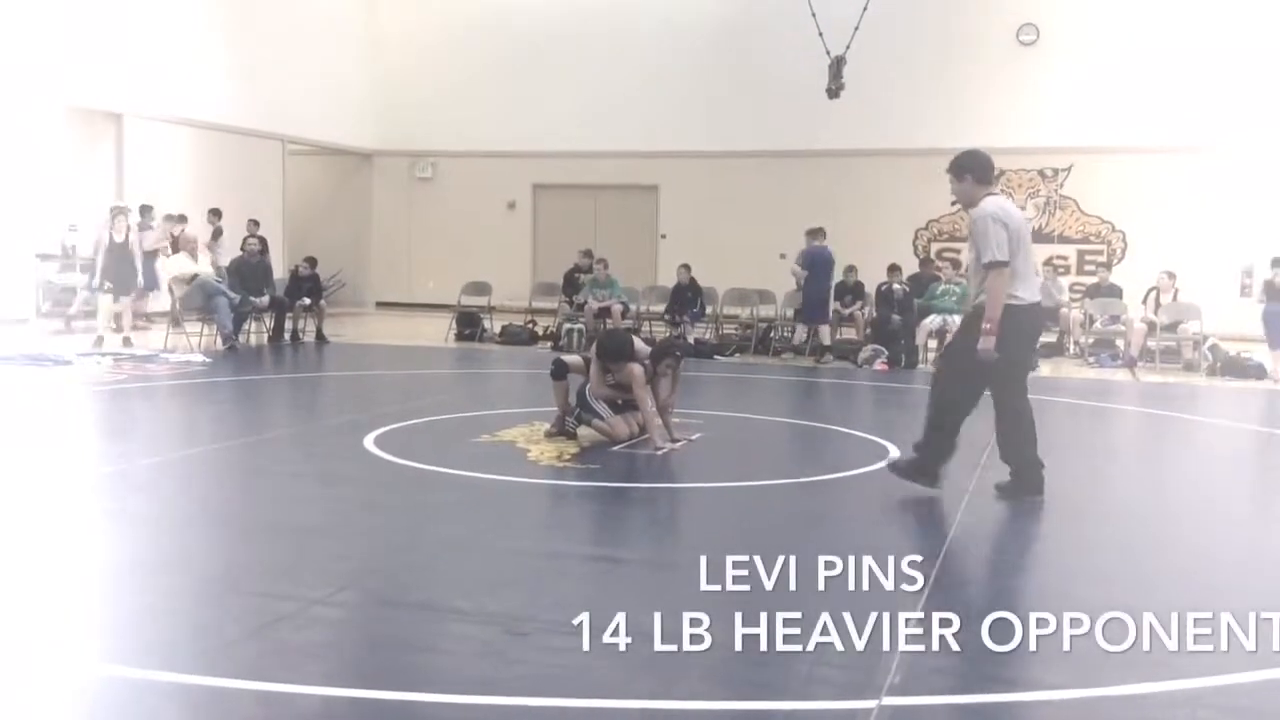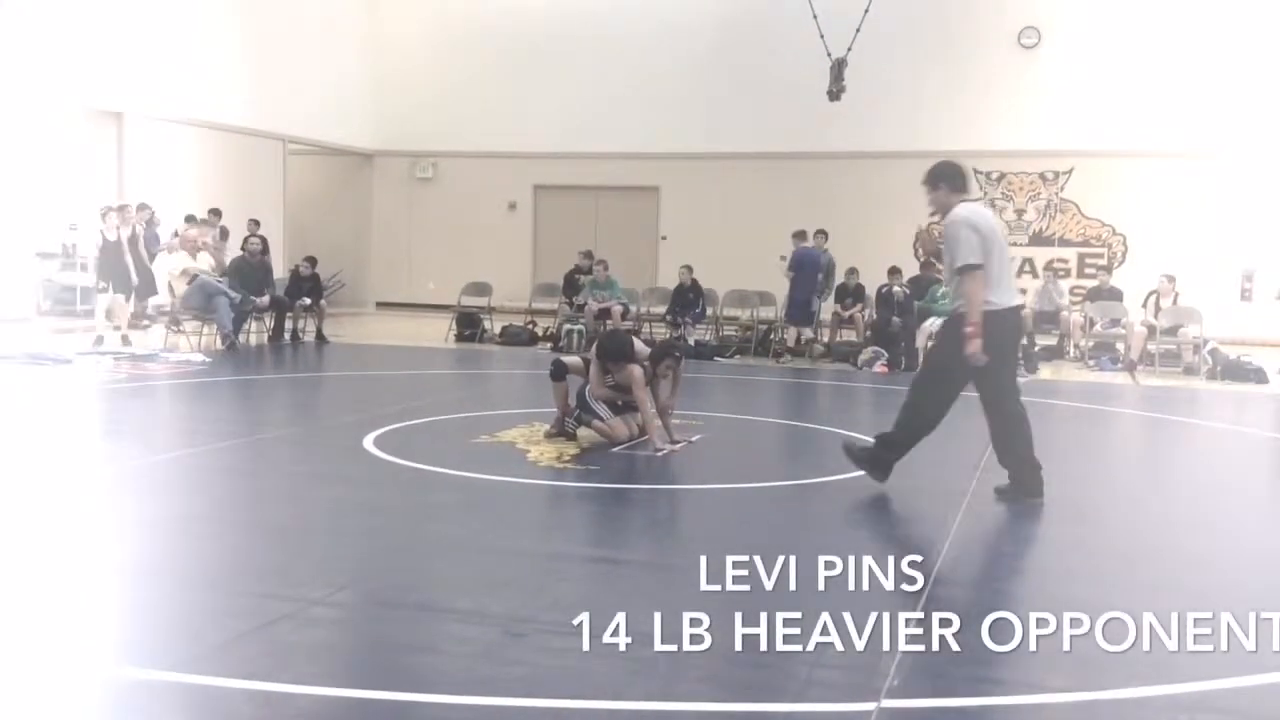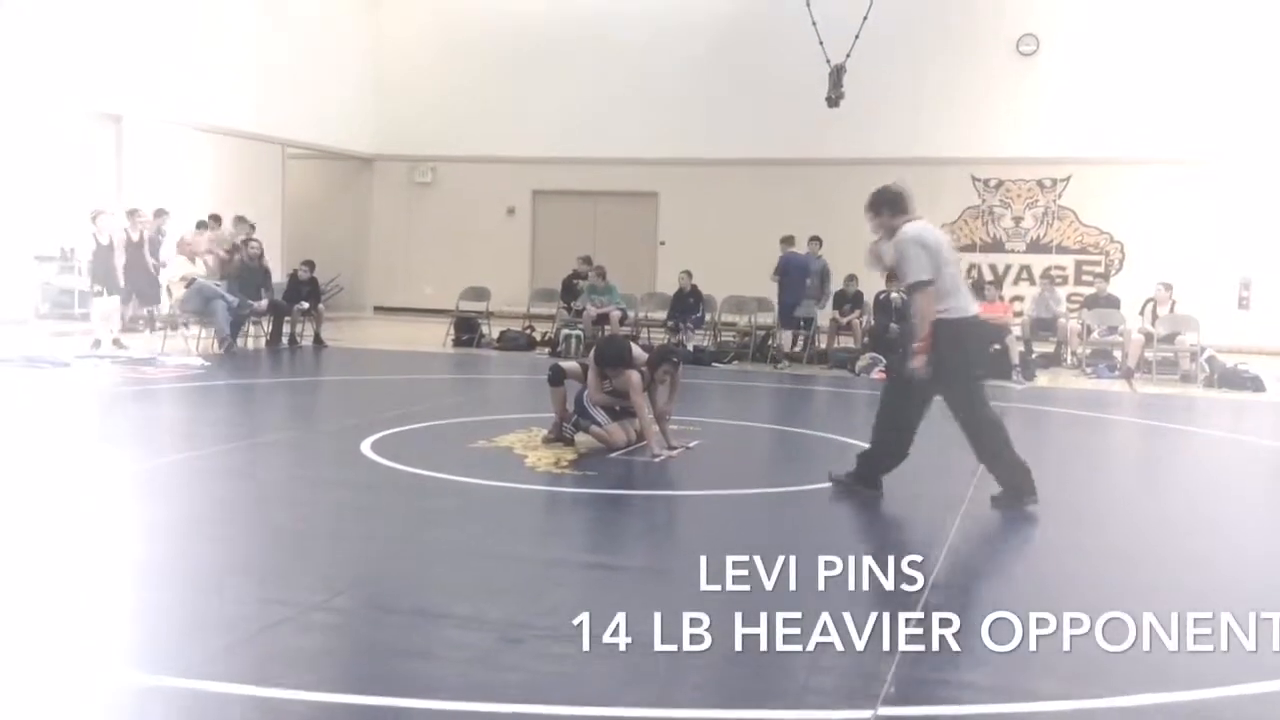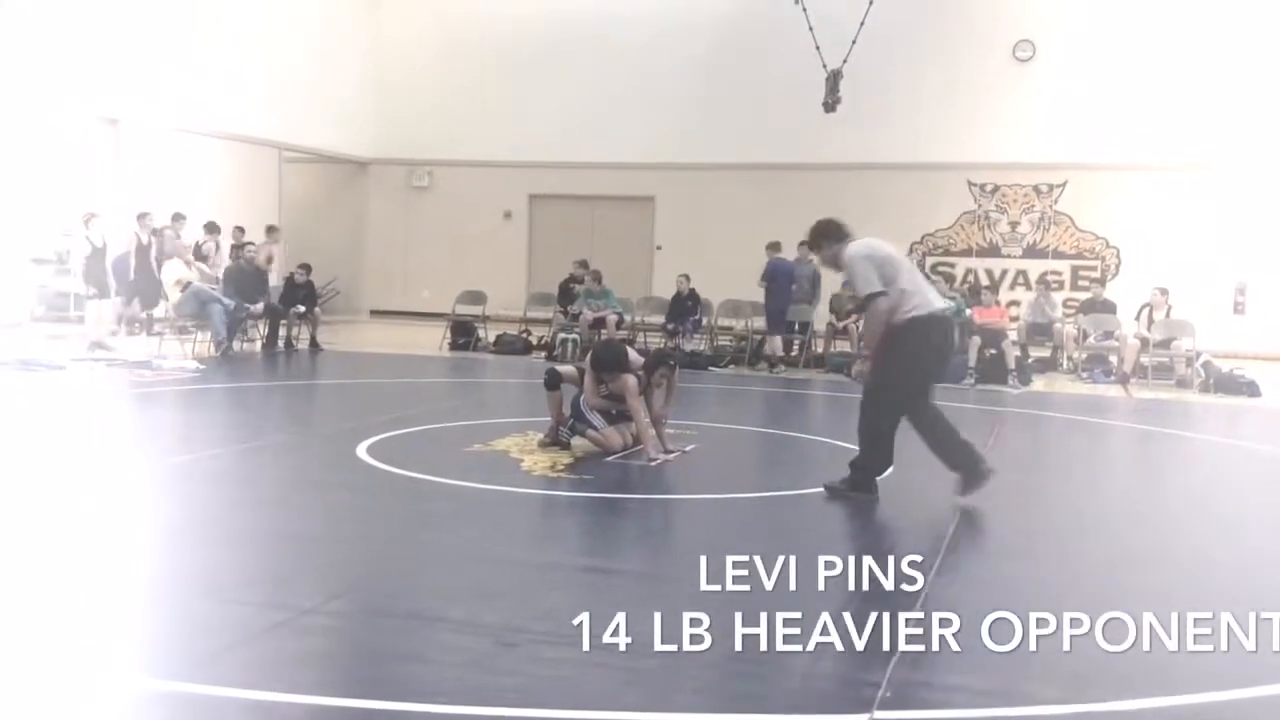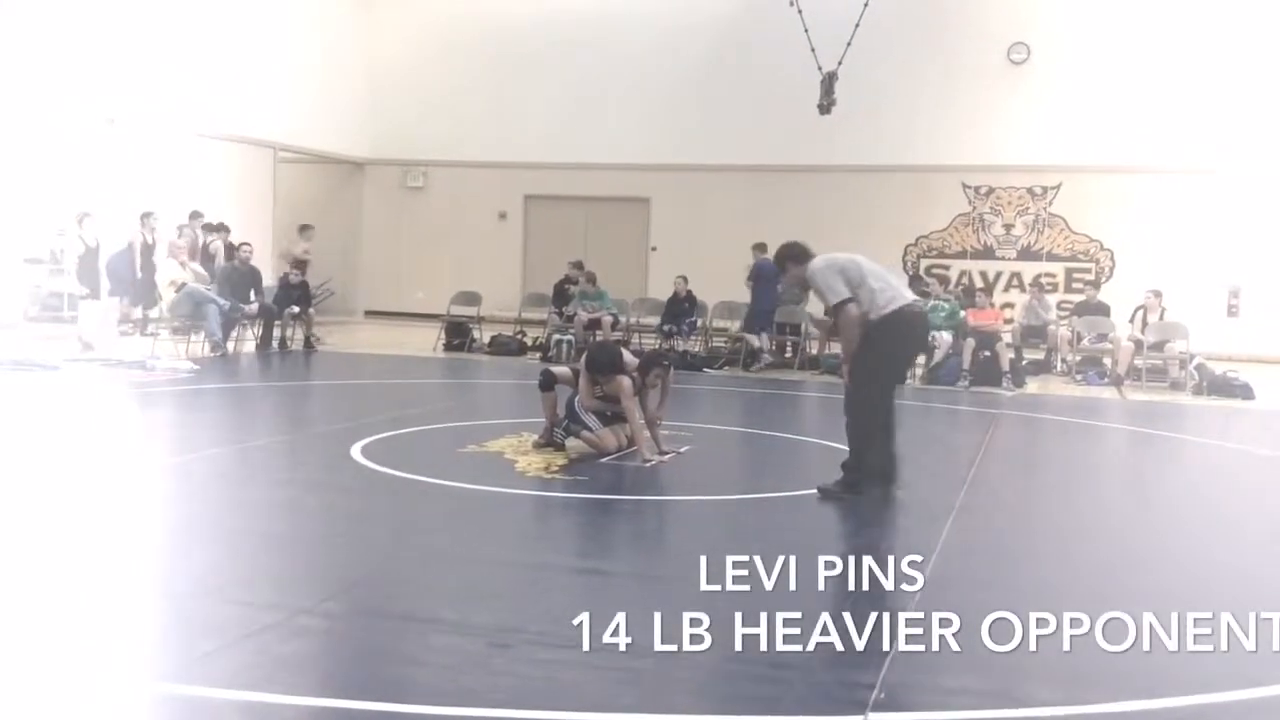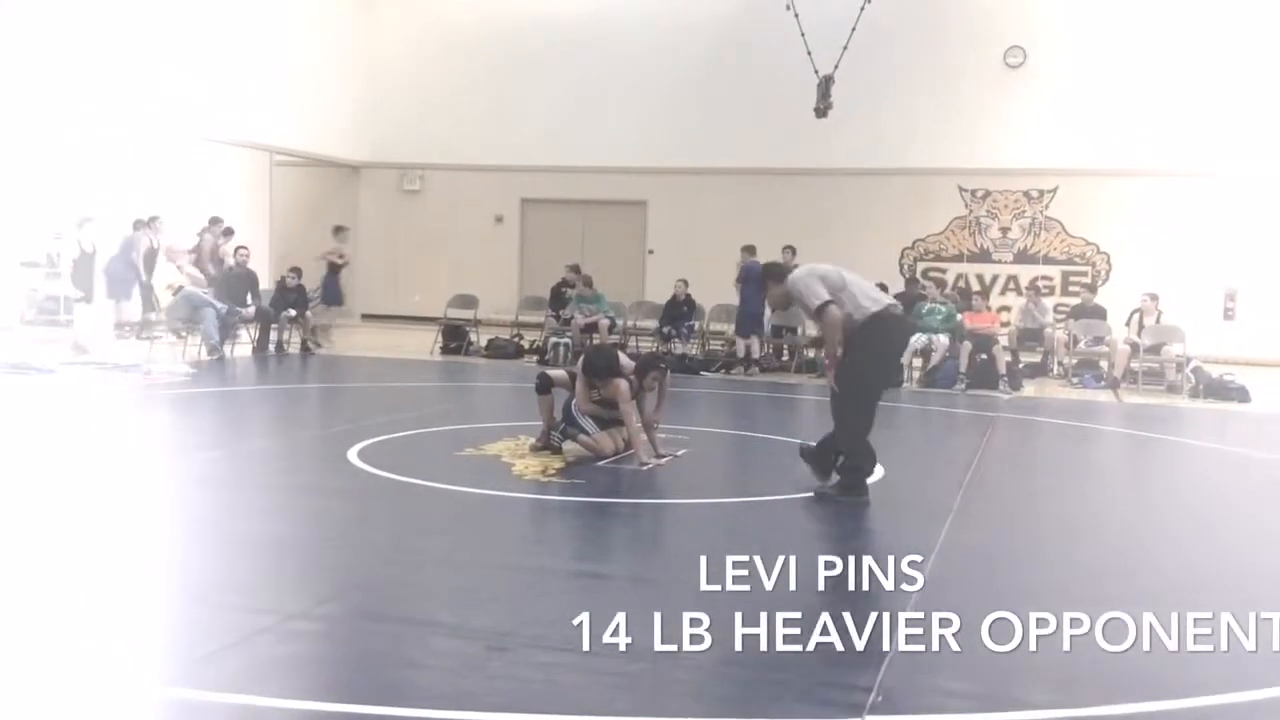
dt=0.2s
person 1, frame 1
left shoulder: (985, 213)
right shoulder: (1006, 207)
left elbow: (998, 274)
left wrist: (988, 330)
left hip: (1006, 314)
right hip: (1028, 312)
left knee: (951, 384)
right knee: (1011, 396)
left ankle: (926, 463)
right ankle: (1028, 477)
person 1, frame 2
left shoulder: (958, 220)
right shoulder: (981, 214)
left elbow: (973, 278)
left wrist: (972, 333)
right wrist: (938, 255)
left hip: (980, 319)
right hip: (1006, 316)
left knee: (930, 392)
right knee: (1003, 402)
left ankle: (881, 456)
right ankle: (1027, 480)
person 1, frame 3
left shoulder: (906, 238)
right shoulder: (926, 232)
left elbow: (923, 295)
left wrist: (919, 349)
right wrist: (888, 265)
left hip: (947, 330)
right hip: (969, 327)
left knee: (899, 401)
right knee: (973, 410)
left ankle: (868, 474)
right ankle: (1017, 484)
person 1, frame 4
left shoulder: (853, 255)
right shoulder: (871, 247)
left elbow: (879, 306)
left wrist: (868, 354)
left hip: (915, 329)
right hip: (937, 323)
left knee: (879, 403)
right knee: (916, 404)
left ankle: (862, 479)
right ankle: (970, 465)
person 1, frame 5
left shoulder: (818, 269)
right shoulder: (834, 263)
left elbow: (850, 314)
left wrist: (847, 361)
left hip: (892, 325)
right hip: (913, 318)
left knee: (861, 401)
right knee: (876, 399)
left ankle: (858, 479)
right ankle: (882, 470)
person 1, frame 6
left shoulder: (798, 279)
right shoulder: (810, 276)
left elbow: (833, 317)
left wrist: (831, 364)
left hip: (878, 327)
right hip: (894, 323)
left knee: (848, 404)
right knee: (857, 403)
left ankle: (854, 482)
right ankle: (824, 457)
